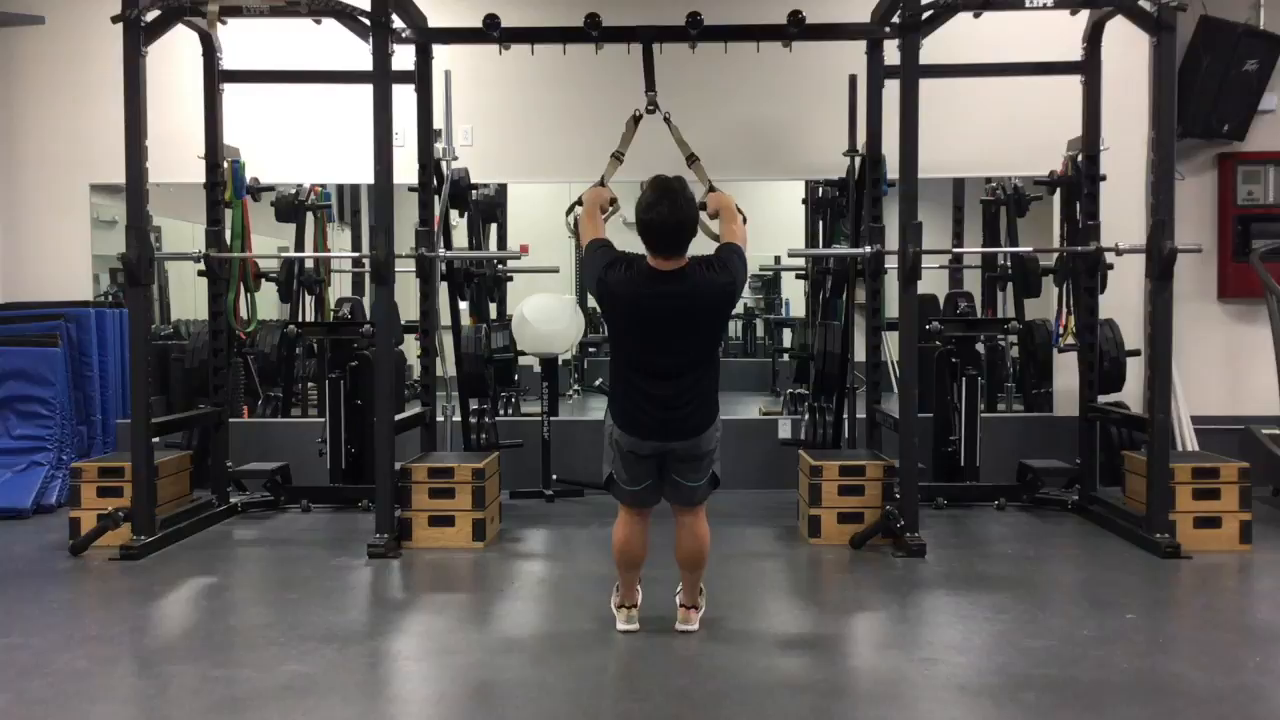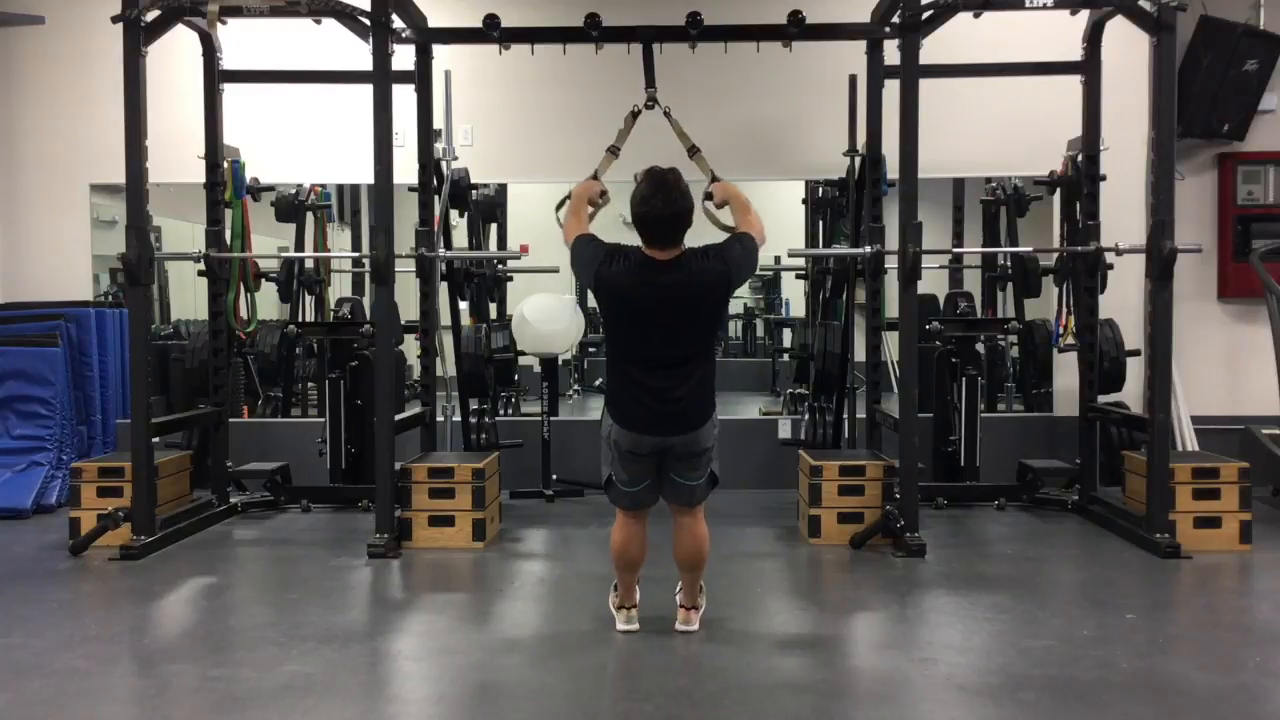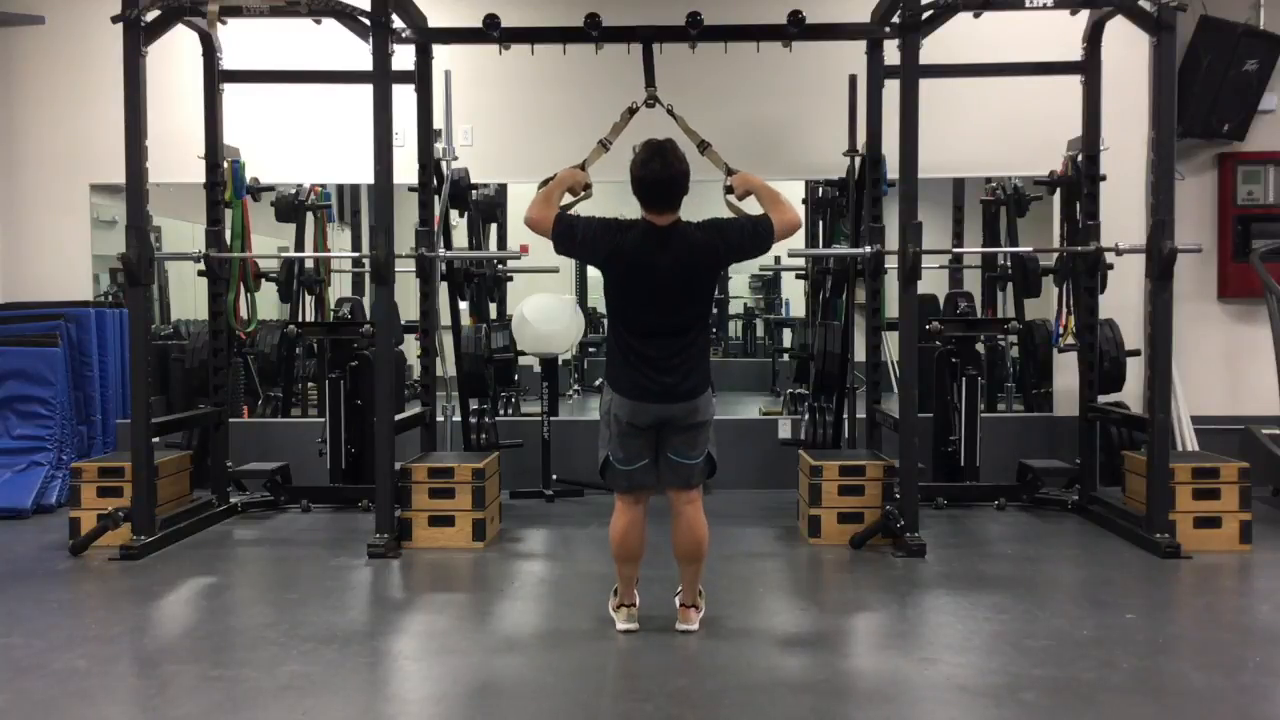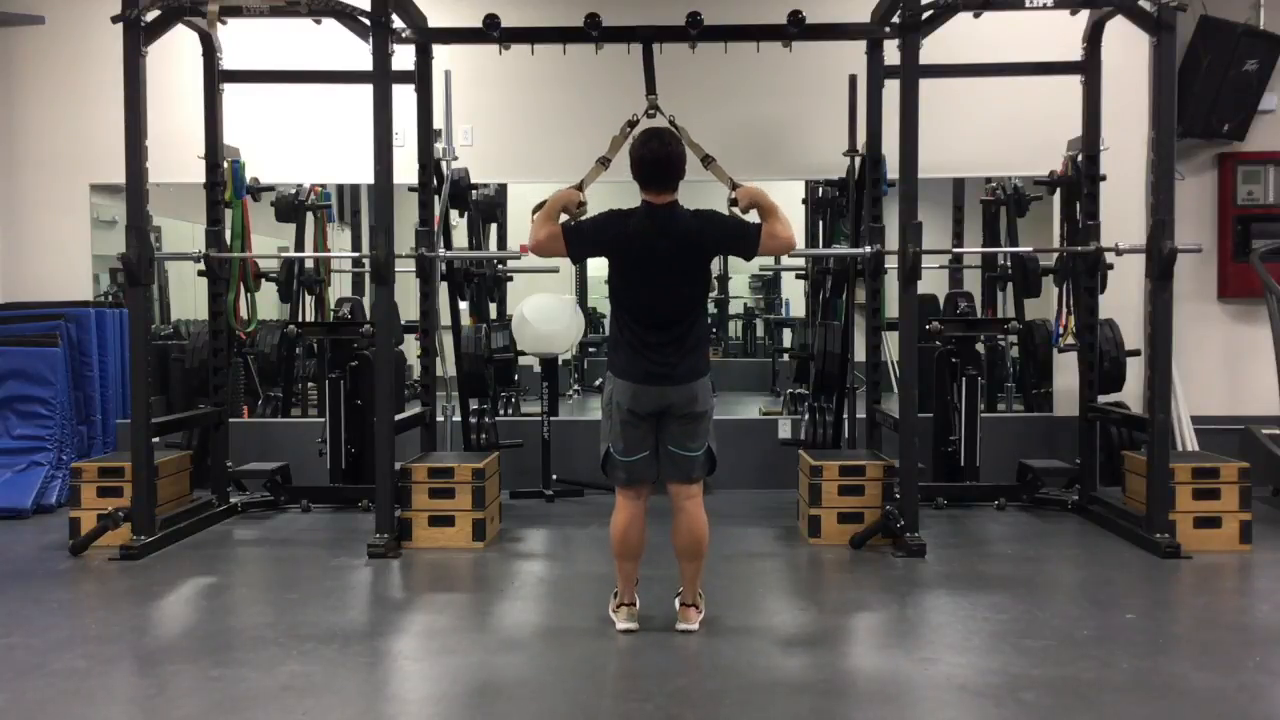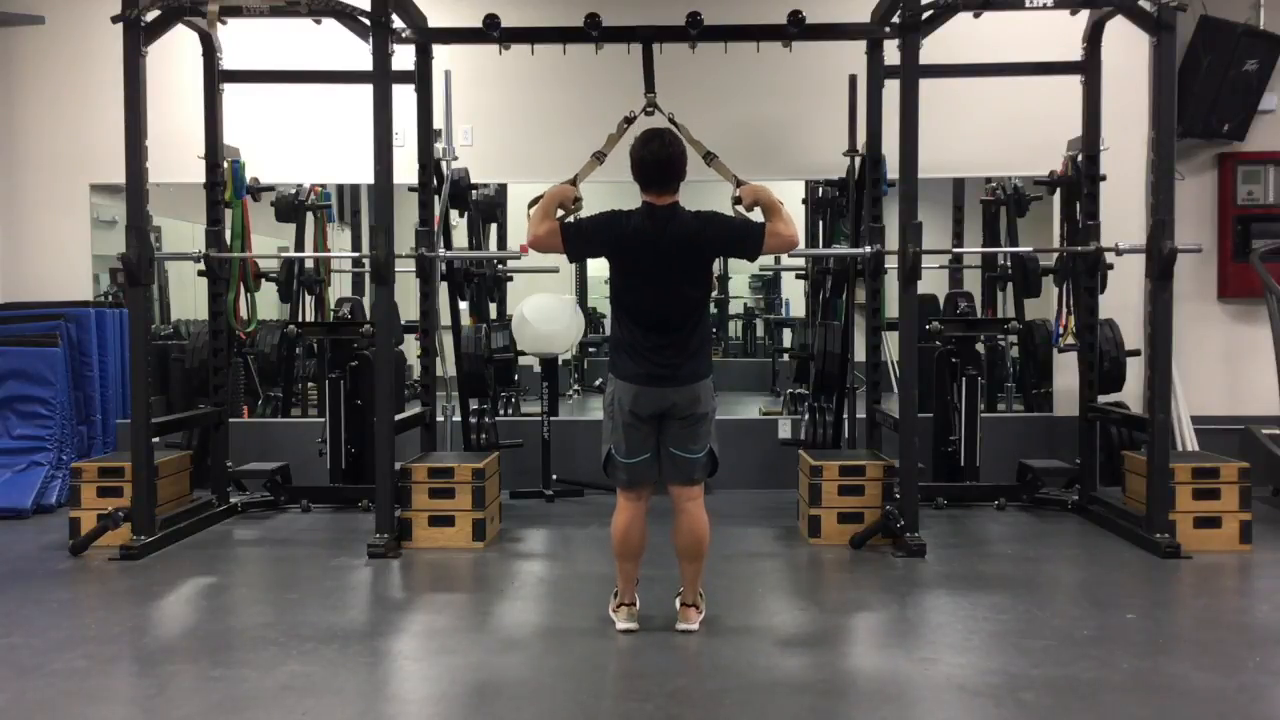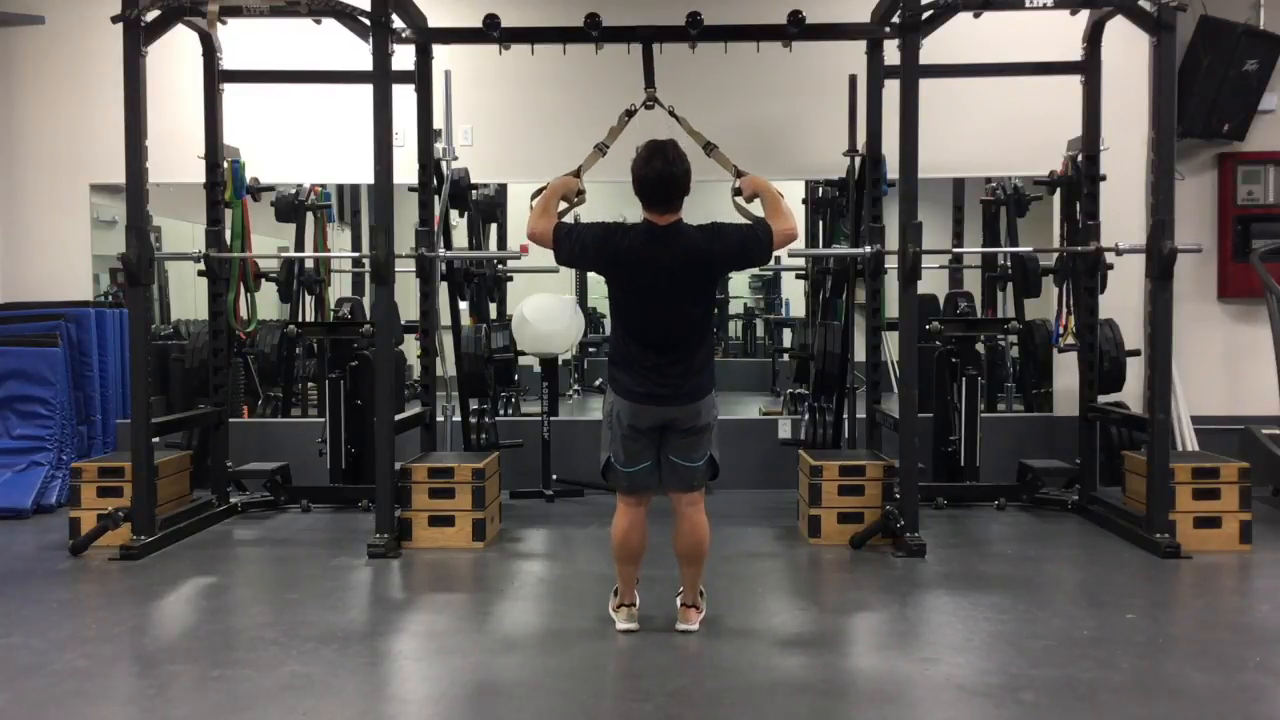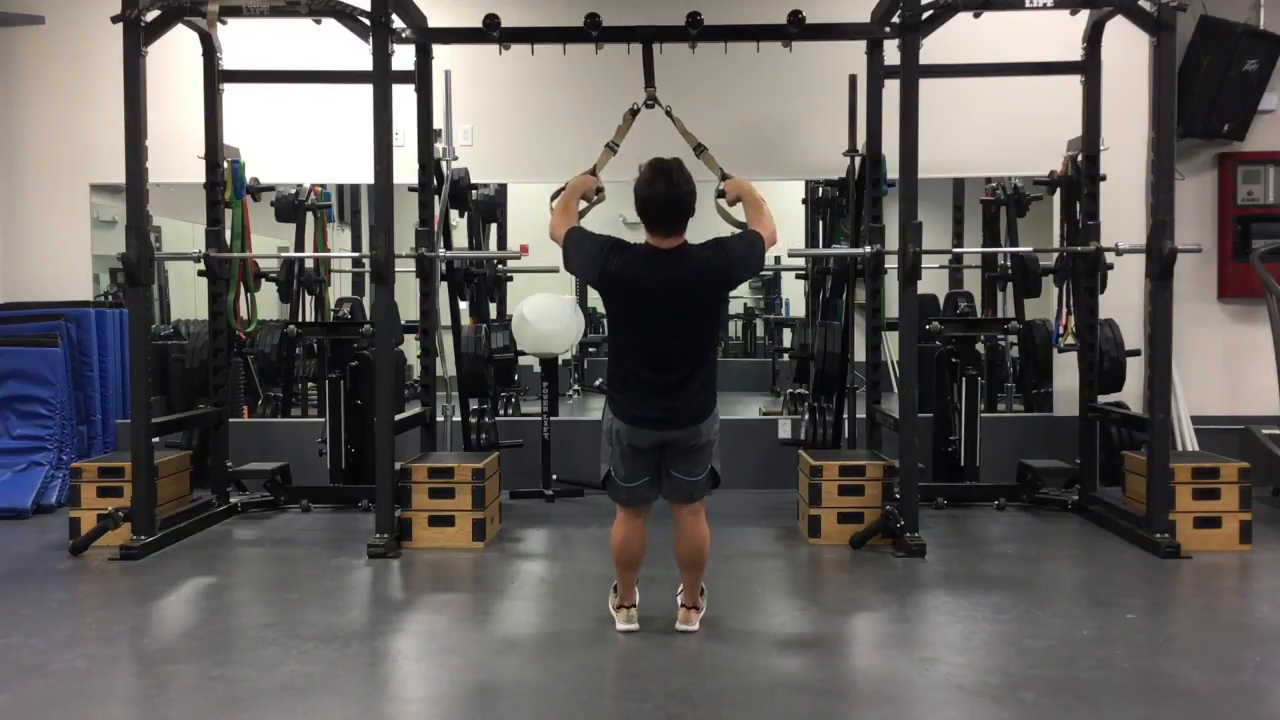
dt=0.4s
person 1, frame 1
left shoulder: (614, 281)
right shoulder: (719, 283)
left elbow: (590, 232)
right elbow: (734, 232)
left wrist: (593, 199)
right wrist: (724, 206)
left hip: (631, 424)
right hip: (696, 425)
left knee: (633, 512)
right knee: (691, 512)
left ankle: (627, 604)
right ankle: (690, 605)
person 1, frame 2
left shoulder: (610, 272)
right shoulder: (714, 272)
left elbow: (574, 231)
right elbow: (753, 231)
left wrist: (582, 194)
right wrist: (732, 195)
left hip: (629, 421)
right hip: (693, 421)
left knee: (630, 515)
right knee: (689, 513)
left ankle: (625, 603)
right ankle: (690, 604)
person 1, frame 3
left shoulder: (612, 241)
right shoulder: (711, 241)
left elbow: (535, 216)
right elbow: (789, 219)
left wrist: (564, 180)
right wrist: (754, 184)
left hip: (628, 396)
right hip: (690, 396)
left knee: (629, 501)
right knee: (688, 500)
left ankle: (625, 603)
right ankle: (690, 604)
person 1, frame 4
left shoulder: (616, 227)
right shoulder: (705, 227)
left elbow: (540, 241)
right elbow: (784, 239)
left wrist: (559, 201)
right wrist: (760, 199)
left hip: (629, 383)
right hip: (689, 383)
left knee: (630, 495)
right knee: (688, 494)
left ankle: (625, 602)
right ankle: (690, 603)
person 1, frame 5
left shoulder: (616, 229)
right shoulder: (706, 229)
left elbow: (538, 235)
right elbow: (786, 236)
left wrist: (554, 196)
right wrist: (763, 196)
left hip: (631, 384)
right hip: (691, 384)
left knee: (631, 497)
right knee: (689, 496)
left ankle: (625, 602)
right ankle: (690, 603)
person 1, frame 6
left shoulder: (613, 244)
right shoulder: (712, 245)
left elbow: (538, 228)
right elbow: (786, 229)
left wrist: (558, 188)
right wrist: (764, 188)
left hip: (630, 396)
right hip: (692, 397)
left knee: (631, 502)
right knee: (689, 502)
left ankle: (625, 603)
right ankle: (690, 604)
person 1, frame 7
left shoulder: (611, 265)
right shoulder: (717, 266)
left elbow: (560, 227)
right elbow: (766, 231)
left wrist: (577, 188)
right wrist: (746, 192)
left hip: (630, 416)
right hip: (694, 416)
left knee: (631, 511)
right knee: (690, 511)
left ankle: (625, 604)
right ankle: (691, 604)
